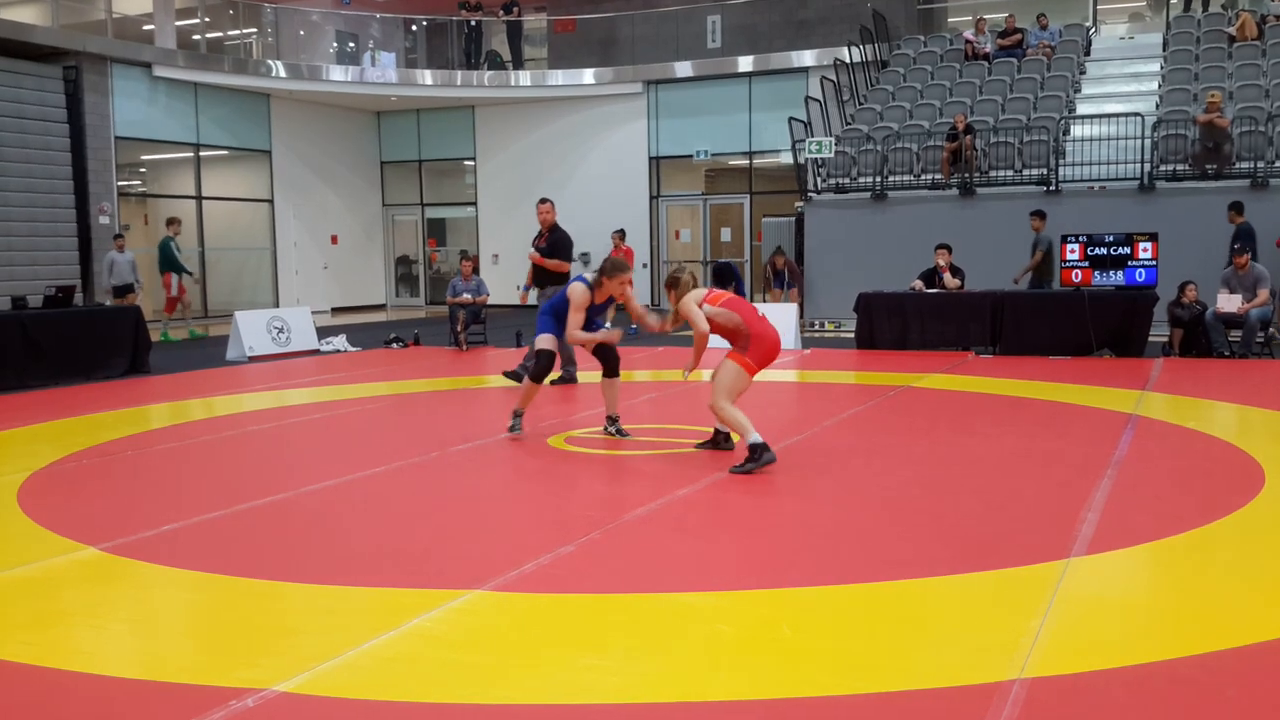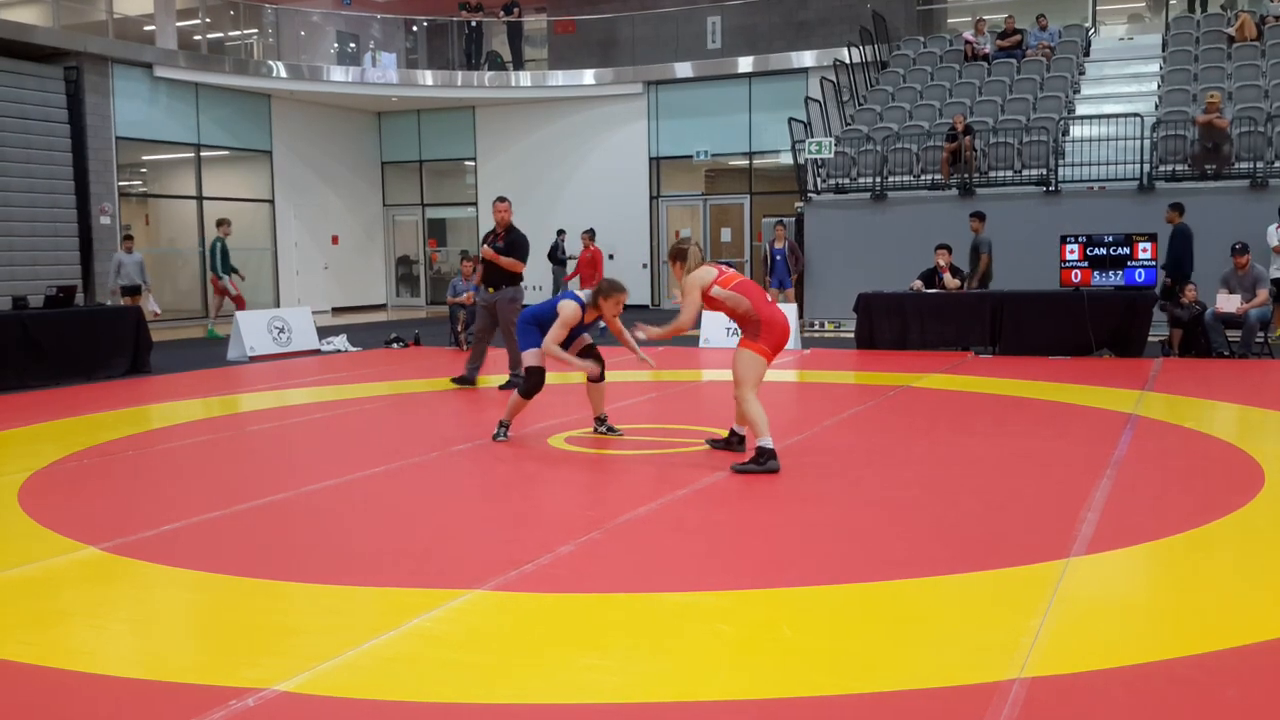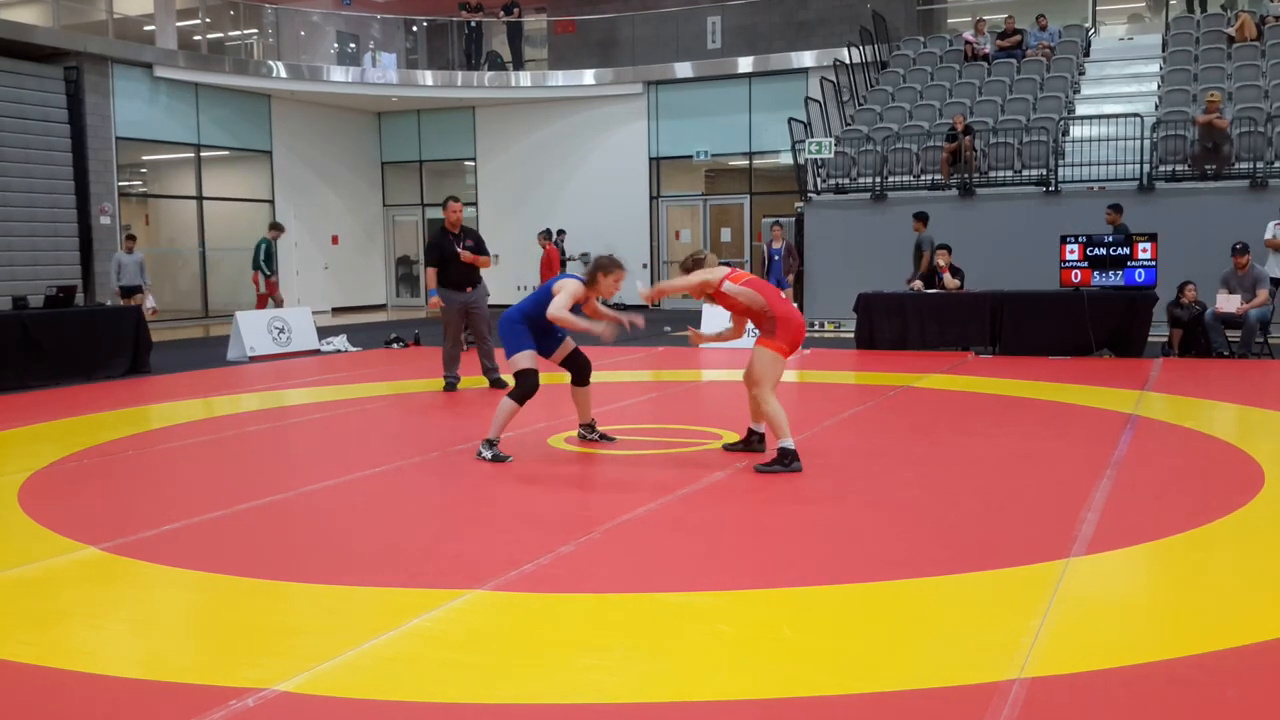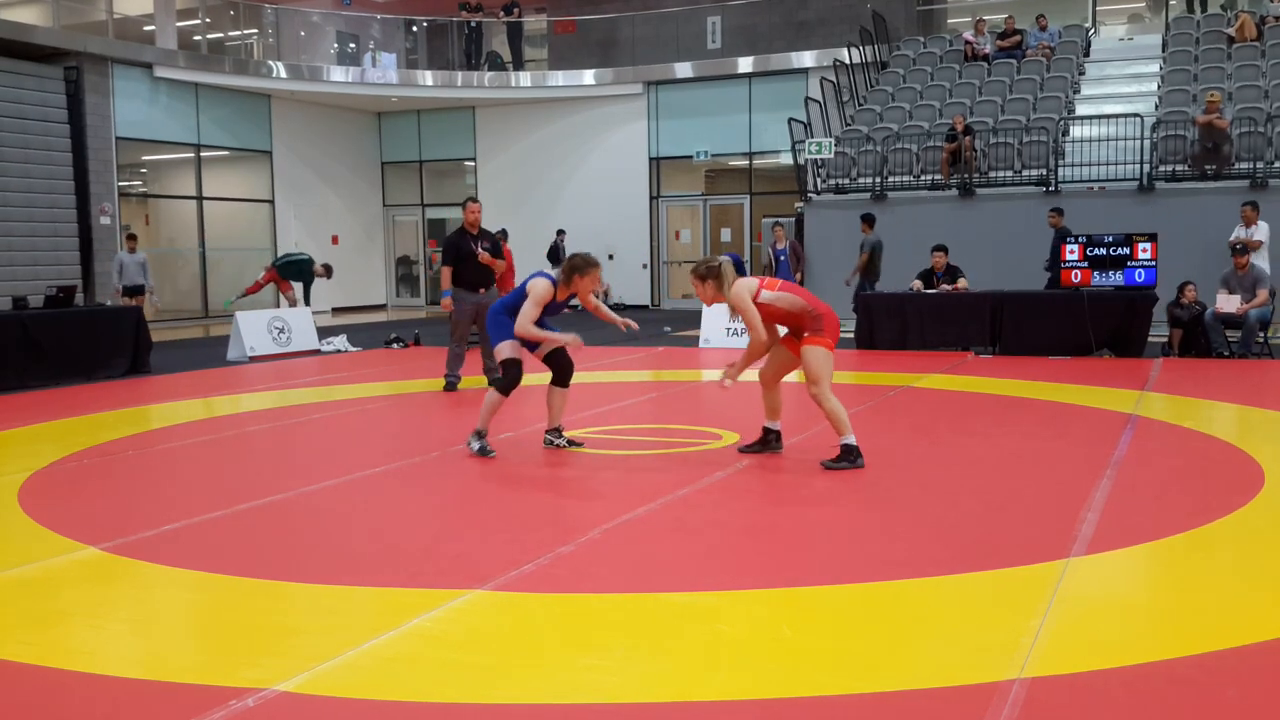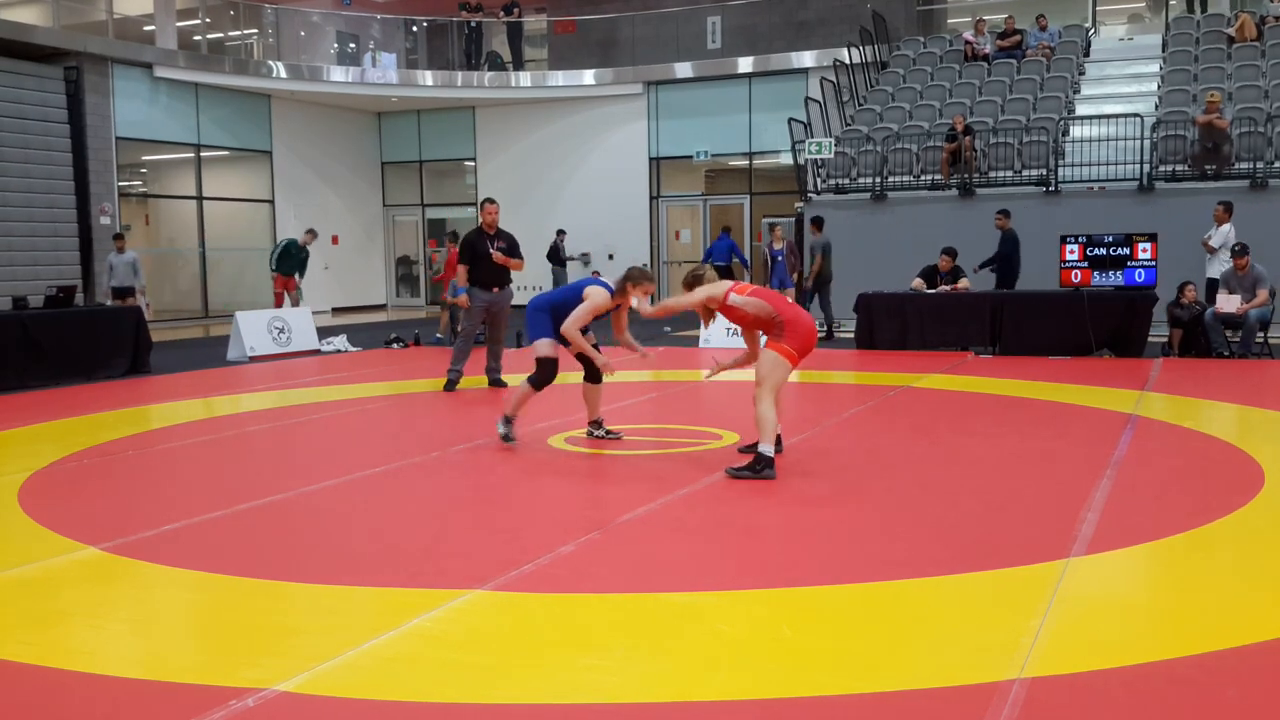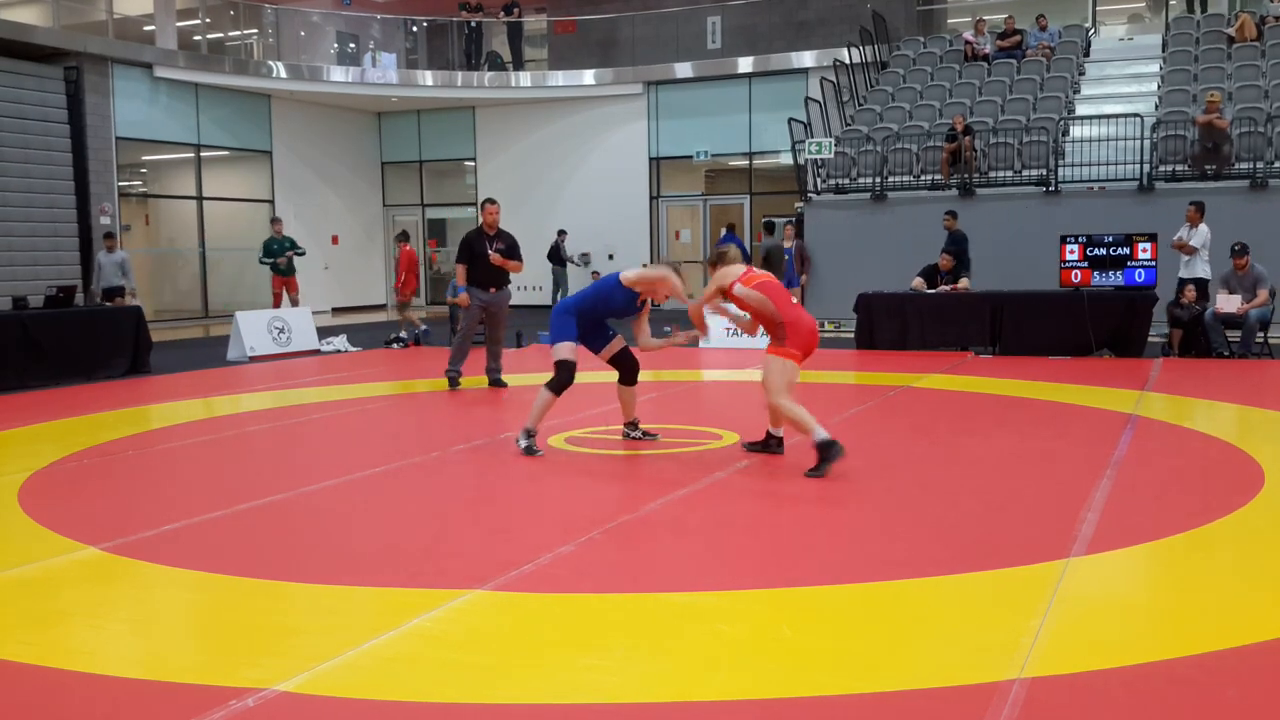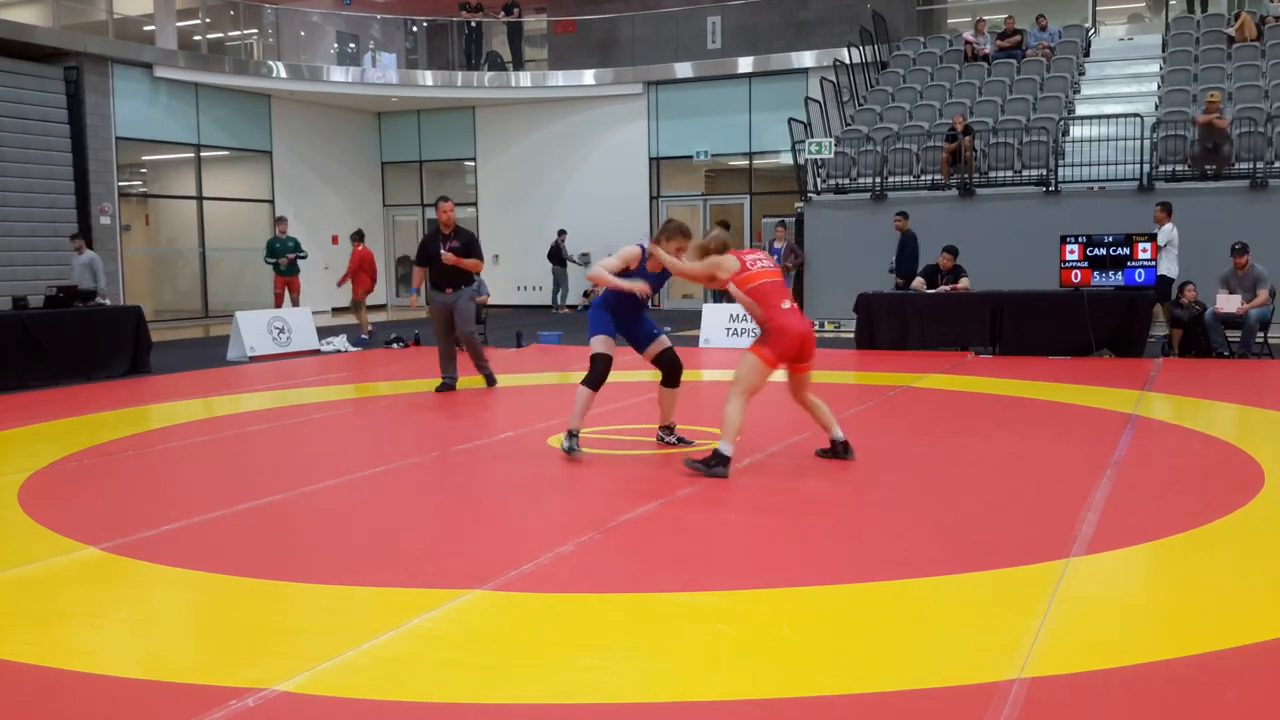
dt=0.7s
person 1, frame 1
left shoulder: (687, 301)
right shoulder: (709, 295)
left elbow: (703, 330)
left wrist: (695, 361)
left hip: (754, 340)
right hip: (768, 338)
left knee: (718, 404)
right knee: (720, 382)
left ankle: (759, 450)
right ankle: (721, 436)
person 1, frame 2
left shoulder: (694, 278)
right shoulder: (715, 271)
left elbow: (684, 324)
left wrist: (657, 333)
right wrist: (691, 305)
left hip: (762, 326)
right hip: (776, 323)
left knee: (744, 394)
right knee: (743, 385)
left ankle: (767, 454)
right ankle: (736, 437)
person 1, frame 3
left shoulder: (708, 275)
right shoulder: (729, 282)
left elbow: (666, 287)
right elbow: (737, 330)
left wrist: (648, 294)
right wrist: (706, 337)
left hip: (780, 324)
right hip: (789, 323)
left knee: (762, 392)
right knee: (751, 380)
left ankle: (788, 455)
right ankle: (755, 437)
person 1, frame 4
left shoulder: (737, 291)
right shoulder: (745, 292)
left elbow: (761, 338)
right elbow: (770, 337)
left wrist: (739, 368)
right wrist: (741, 364)
left hip: (819, 322)
right hip: (805, 326)
left knee: (818, 390)
right knee: (768, 376)
left ankle: (851, 451)
right ankle: (771, 437)
person 1, frame 5
left shoulder: (712, 291)
right shoulder: (736, 301)
left elbow: (675, 304)
right elbow: (753, 354)
left wrist: (648, 311)
right wrist: (726, 366)
left hip: (791, 328)
right hip: (801, 327)
left knee: (763, 394)
right knee: (765, 387)
left ankle: (765, 461)
right ankle: (772, 440)
person 1, frame 6
left shoulder: (726, 273)
right shoulder: (754, 276)
left elbow: (695, 307)
right elbow: (753, 327)
left wrist: (700, 323)
right wrist: (724, 311)
left hip: (792, 330)
right hip: (803, 327)
left knee: (775, 399)
right knee: (771, 389)
left ankle: (827, 446)
right ankle: (774, 438)
person 1, frame 7
left shoulder: (726, 262)
right shoulder: (762, 256)
left elbow: (682, 270)
left wrist: (656, 251)
left hip: (778, 332)
right hip: (803, 330)
left knee: (737, 393)
right knee: (802, 393)
left ankle: (721, 459)
right ankle: (840, 445)
person 2, frame 1
left shoulder: (621, 288)
right shoulder: (581, 291)
left elbow: (638, 313)
right elbow: (571, 335)
left wrist: (653, 323)
right wrist: (602, 337)
left hip: (585, 319)
right hip: (552, 317)
left knee: (612, 359)
right knee: (544, 365)
left ankle: (612, 421)
right ankle: (518, 414)
person 2, frame 2
left shoulder: (604, 308)
right shoulder: (573, 309)
left elbow: (620, 333)
right elbow: (547, 347)
left wrist: (639, 353)
right wrist: (579, 363)
left hip: (558, 326)
right hip: (532, 324)
left knee: (596, 365)
right knee: (534, 380)
left ankle: (600, 421)
right ankle: (504, 424)
person 2, frame 3
left shoulder: (589, 291)
right shoulder: (575, 287)
left elbow: (595, 312)
right elbow: (554, 314)
left wrist: (621, 318)
right wrist: (592, 328)
left hip: (538, 328)
right hip: (515, 324)
left knee: (582, 367)
right knee: (528, 385)
left ankle: (587, 428)
right ankle: (488, 444)
person 2, frame 4
left shoulder: (574, 285)
right shoulder: (545, 286)
left elbow: (594, 305)
right elbow: (520, 328)
left wrist: (617, 319)
right wrist: (561, 338)
left hip: (532, 319)
right hip: (503, 318)
left knee: (564, 368)
right knee: (512, 374)
left ankle: (553, 433)
right ankle: (479, 435)
person 2, frame 5
left shoulder: (622, 299)
right shoulder: (602, 296)
left elbow: (621, 334)
right elbow: (567, 329)
left wrist: (639, 349)
right wrist: (596, 356)
left hip: (564, 316)
right hip: (541, 311)
left knee: (596, 366)
right knee: (547, 372)
left ankle: (595, 425)
right ankle: (507, 419)
person 2, frame 6
left shoulder: (643, 304)
right shoulder: (641, 280)
left elbow: (643, 343)
right elbow: (662, 273)
left wrist: (673, 341)
left hip: (591, 323)
right hip: (566, 315)
left knee: (630, 367)
right knee: (564, 376)
left ankle: (631, 427)
right ankle: (527, 435)
person 2, frame 7
right shoulder: (634, 253)
right elbow: (594, 273)
right wrist: (626, 284)
left hip: (634, 318)
right hip: (605, 311)
left knee: (673, 366)
right knee: (600, 370)
left ankle: (666, 431)
right ankle: (571, 435)
person 3, frame 1
left shoulder: (561, 237)
right shoulder: (538, 237)
left elbow: (564, 266)
left wrist: (540, 260)
right wrist: (526, 288)
left hip: (555, 291)
right hip: (546, 291)
left ankle: (524, 371)
right ankle: (569, 372)
person 3, frame 2
left shoulder: (518, 238)
right shoulder: (488, 236)
left elbow: (518, 266)
left wrist: (494, 256)
left hip: (509, 293)
right hip: (487, 292)
left knee: (511, 337)
right knee: (479, 334)
left ankle: (516, 376)
right ankle: (470, 375)
person 3, frame 3
left shoulder: (473, 235)
right shoulder: (436, 239)
left elbow: (487, 261)
right elbow: (431, 269)
left wrist: (473, 258)
right wrist: (433, 294)
left hip: (476, 292)
right hip: (451, 295)
left knee: (483, 335)
right knee: (452, 339)
left ankle: (493, 375)
right ankle: (451, 378)
person 3, frame 4
left shoulder: (490, 237)
right shoulder: (454, 239)
left elbow: (503, 266)
right elbow: (446, 268)
left wrist: (490, 261)
right wrist: (446, 294)
left hip: (488, 293)
right hip: (464, 295)
left knee: (490, 337)
right knee: (458, 338)
left ankle: (493, 375)
right ankle: (452, 377)
person 3, frame 5
left shoulder: (508, 238)
right shoulder: (471, 238)
left elbow: (520, 265)
right elbow: (462, 267)
left wrist: (505, 260)
right wrist: (461, 291)
left hip: (502, 293)
right hip: (477, 293)
left knee: (497, 337)
right knee: (466, 333)
left ankle: (494, 374)
right ankle: (453, 375)
person 3, frame 6
left shoulder: (508, 239)
right shoulder: (470, 238)
left elbow: (519, 267)
right elbow: (461, 266)
left wrist: (503, 262)
right wrist: (461, 290)
left hip: (500, 294)
right hip: (475, 292)
left knee: (496, 337)
right knee: (464, 333)
left ankle: (494, 375)
right ankle: (453, 373)
person 3, frame 7
left shoulder: (467, 236)
right shoulder: (428, 239)
left elbow: (479, 265)
right elbow: (420, 268)
left wrist: (457, 261)
right wrist: (414, 291)
left hip: (463, 293)
right hip: (438, 295)
left knee: (466, 333)
right knee: (443, 340)
left ankle: (485, 369)
right ankle: (448, 378)
